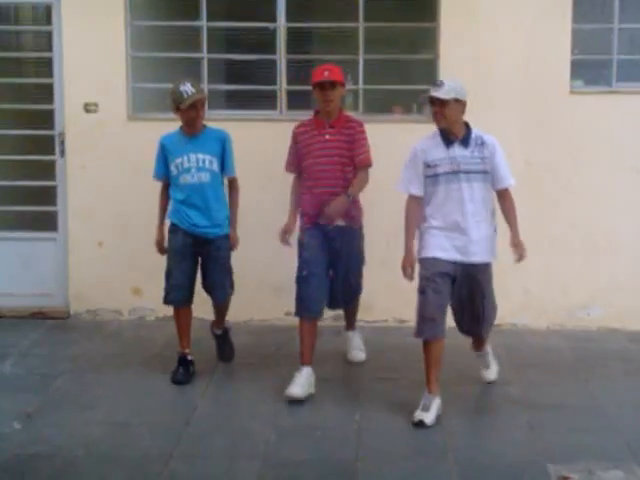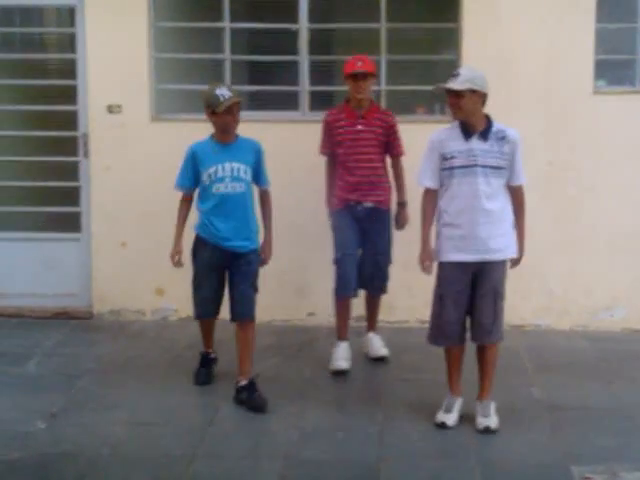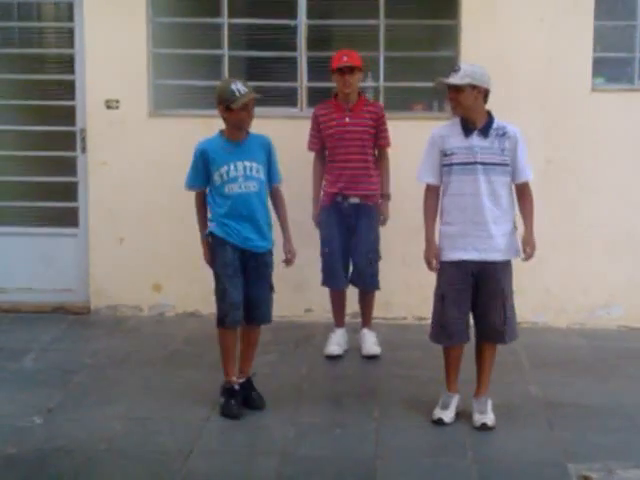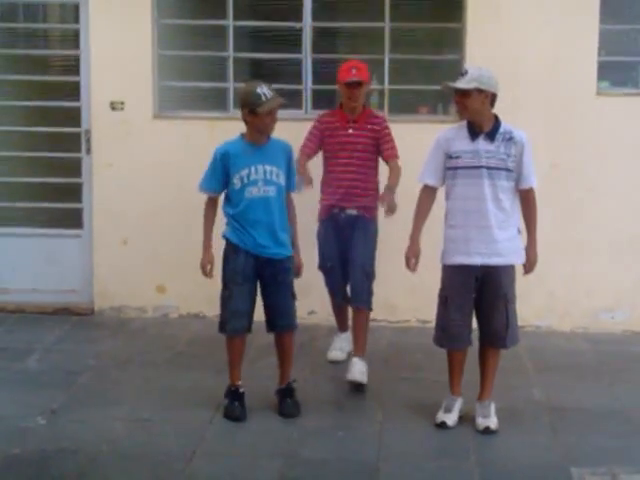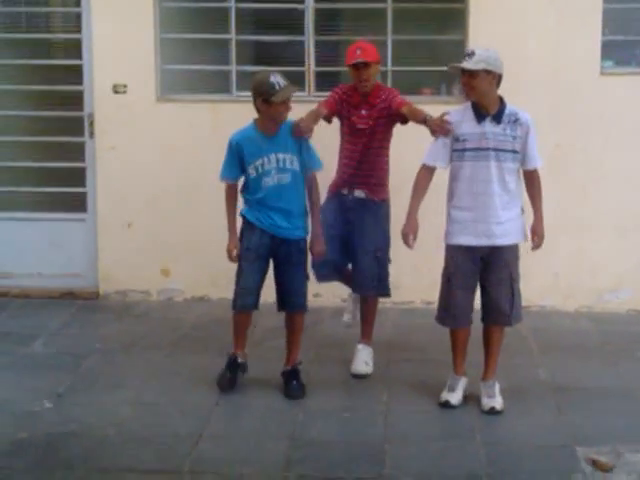
dt=0.4s
person 1, frame 1
left shoulder: (487, 145)
right shoulder: (423, 149)
left elbow: (503, 191)
right elbow: (414, 200)
left wrist: (515, 233)
right wrist: (409, 248)
left hip: (478, 247)
right hip: (438, 247)
left knee: (480, 315)
right knee: (431, 319)
left ankle: (482, 348)
right ankle: (432, 396)
person 1, frame 2
left shoulder: (508, 139)
right shoulder: (440, 140)
left elbow: (516, 191)
right elbow: (430, 193)
left wrist: (520, 238)
right wrist: (425, 242)
left hip: (494, 248)
right hip: (452, 249)
left knee: (489, 327)
right knee: (450, 325)
left ankle: (485, 400)
right ankle: (454, 396)
person 1, frame 3
left shoulder: (510, 136)
right shoulder: (441, 137)
left elbow: (523, 187)
right elbow: (432, 190)
left wrist: (529, 230)
right wrist: (429, 239)
left hip: (496, 248)
right hip: (454, 248)
left knee: (492, 324)
right knee: (451, 322)
left ankle: (482, 397)
right ankle: (451, 393)
person 1, frame 4
left shoulder: (516, 140)
right shoulder: (447, 140)
left elbow: (527, 194)
right elbow: (429, 190)
left wrist: (532, 243)
right wrist: (414, 239)
left hip: (501, 252)
right hip: (458, 252)
left knee: (495, 329)
right knee: (454, 326)
left ankle: (485, 401)
right ankle: (454, 397)
person 1, frame 5
left shoulder: (521, 122)
right shoulder: (452, 121)
left elbow: (531, 173)
right elbow: (428, 168)
left wrist: (538, 218)
right wrist: (412, 214)
left hip: (504, 233)
right hip: (462, 232)
left knee: (499, 308)
right knee: (457, 305)
left ankle: (489, 380)
right ankle: (458, 376)
person 2, frame 1
left shoulder: (220, 138)
right shoulder: (166, 143)
left elbow: (232, 182)
right elbow: (165, 188)
left wrist: (234, 225)
right wrist: (160, 229)
left hip: (216, 230)
right hip: (181, 231)
left knee: (222, 292)
right knee: (179, 295)
left ankle: (219, 327)
right ankle: (185, 357)
person 2, frame 2
left shoulder: (253, 148)
right shoulder: (197, 152)
left elbow: (264, 193)
right elbow: (187, 197)
left wrist: (268, 238)
right wrist: (177, 240)
left hip: (245, 244)
right hip: (209, 242)
left knee: (245, 314)
right knee: (206, 308)
left ankle: (245, 384)
right ankle: (208, 354)
person 2, frame 3
left shoulder: (264, 145)
right shoulder: (206, 149)
left elbow: (274, 192)
right elbow: (200, 197)
left wrist: (287, 238)
right wrist: (205, 243)
left hip: (260, 243)
right hip: (225, 242)
left knee: (256, 315)
right knee: (231, 312)
left ankle: (244, 379)
right ankle: (229, 384)
person 2, frame 4
left shoulder: (284, 150)
right shoulder: (227, 153)
left elbow: (287, 201)
right elbow: (212, 201)
left wrist: (296, 249)
right wrist: (206, 248)
left hip: (278, 252)
right hip: (240, 251)
left knee: (285, 323)
right knee: (236, 322)
left ankle: (285, 387)
right ankle: (235, 389)
person 2, frame 5
left shoulder: (297, 134)
right shoulder: (240, 141)
left elbow: (311, 182)
right elbow: (231, 188)
left wrist: (317, 231)
right wrist: (232, 236)
left hip: (293, 232)
right hip: (256, 229)
left knee: (296, 303)
right knee: (244, 298)
left ankle: (291, 368)
right ankle: (237, 359)
person 3, frame 1
left shoulder: (354, 127)
right shoulder: (302, 131)
left elbow: (363, 174)
right elbow: (298, 177)
left wrist: (344, 200)
right wrist: (291, 217)
left hip: (347, 221)
right hip: (313, 223)
left knee: (349, 286)
right knee: (309, 291)
left ankle: (351, 331)
right ankle: (305, 370)
person 3, frame 2
left shoulder: (386, 119)
right shoulder: (332, 119)
left elbow: (395, 162)
right elbow: (331, 163)
left wrist: (402, 204)
right wrist: (329, 204)
left hip: (378, 206)
right hip: (345, 206)
left knee: (376, 272)
right knee: (345, 272)
left ankle: (371, 333)
right ankle: (342, 344)
person 3, frame 3
left shoulder: (375, 112)
right shoulder: (321, 114)
left elbow: (382, 156)
right elbow: (319, 159)
left wrist: (385, 197)
right wrist: (315, 201)
left hip: (365, 201)
right hip: (333, 201)
left knee: (366, 267)
right knee: (333, 266)
left ankle: (367, 329)
right ankle: (338, 330)
person 3, frame 4
left shoulder: (378, 123)
right shoulder: (324, 121)
left elbow: (394, 164)
right elbow: (303, 156)
left wrist: (389, 192)
right wrist: (303, 172)
left hip: (364, 213)
right hip: (331, 212)
left knee: (361, 281)
right knee: (334, 278)
left ankle: (359, 358)
right ankle: (343, 333)
person 3, frame 5
left shoulder: (388, 97)
right shoulder: (342, 95)
left elbow: (409, 110)
right elbow: (319, 111)
left wrist: (429, 120)
right wrist: (306, 121)
left hip: (373, 197)
right hip: (340, 193)
left knee: (370, 270)
right knee: (324, 260)
left ankle: (365, 345)
right ankle: (356, 291)
